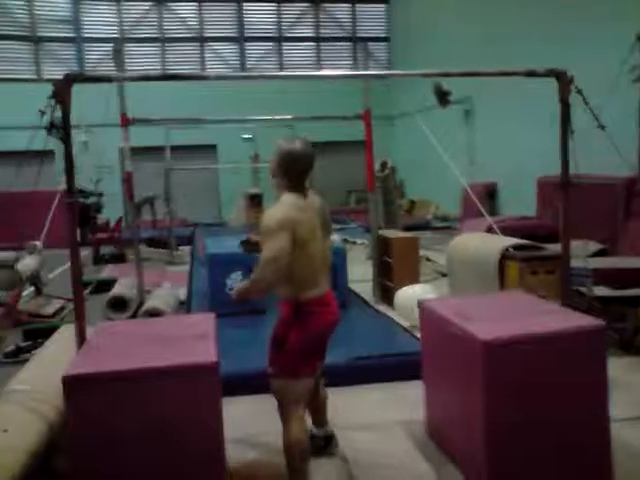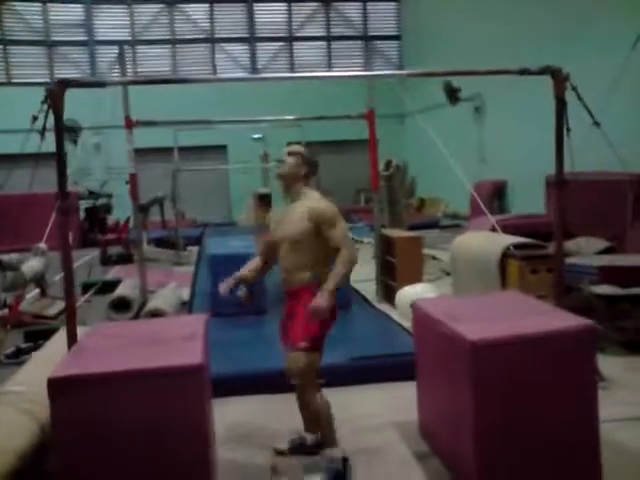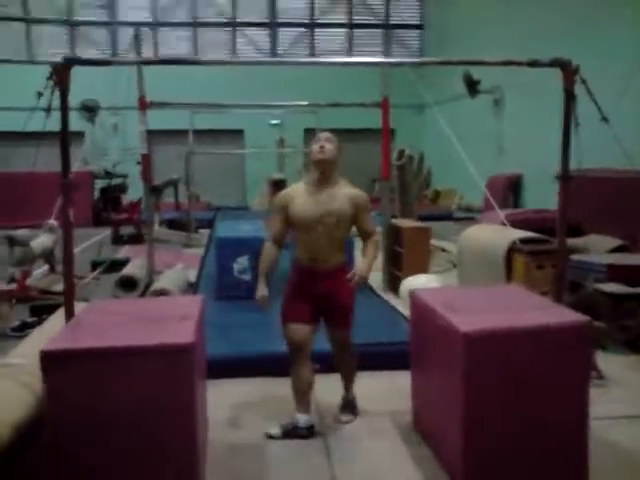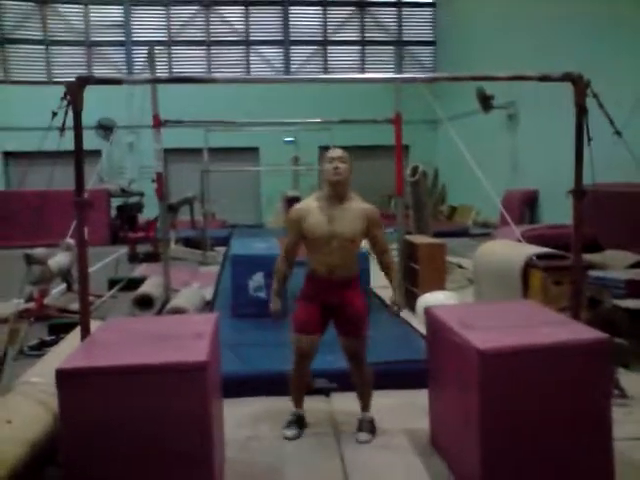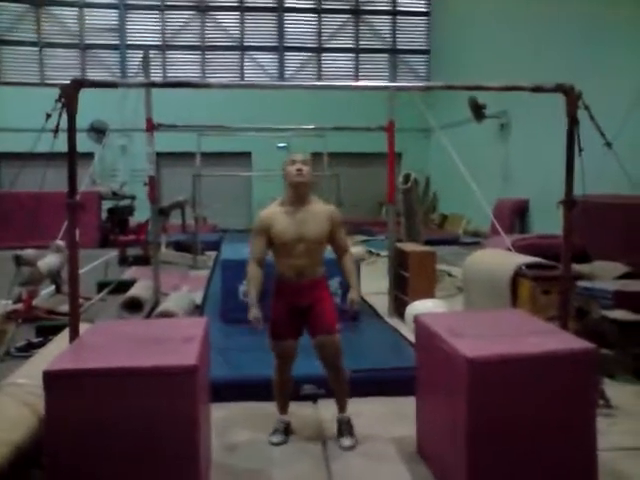
dt=0.5s
person 1, frame 1
left shoulder: (279, 215)
right shoulder: (317, 205)
left elbow: (268, 276)
left wrist: (242, 290)
right wrist: (265, 246)
left hip: (301, 313)
right hip: (326, 304)
left knee: (291, 404)
right knee: (310, 377)
right ankle: (322, 434)
person 1, frame 2
left shoulder: (320, 208)
right shoulder: (281, 214)
left elbow: (346, 252)
right elbow: (264, 258)
left wrist: (327, 293)
right wrist: (235, 279)
left hip: (313, 299)
right hip: (292, 297)
left knee: (301, 375)
right knee: (300, 374)
left ankle: (332, 451)
right ankle: (312, 436)
person 1, frame 3
left shoulder: (354, 197)
right shoulder: (288, 197)
left elbow: (370, 236)
right elbow: (274, 242)
left wrist: (366, 264)
right wrist: (262, 280)
left hip: (337, 278)
right hip: (301, 278)
left knee: (341, 346)
right knee: (298, 348)
left ankle: (348, 396)
right ankle: (303, 420)
person 1, frame 4
left shoulder: (367, 212)
right shoulder: (302, 211)
left elbow: (383, 251)
right elbow: (286, 256)
left wrist: (395, 289)
right wrist: (275, 294)
left hip: (349, 289)
right hip: (314, 288)
left knee: (356, 356)
right knee: (302, 356)
left ankle: (365, 415)
right ankle: (297, 413)
person 1, frame 5
left shoulder: (329, 213)
right shoulder: (267, 217)
left elbow: (343, 252)
right elbow: (256, 262)
left wrist: (353, 287)
right wrist: (253, 303)
left hip: (318, 291)
right hip: (284, 293)
left knee: (332, 358)
right knee: (283, 361)
left ankle: (343, 417)
right ankle: (283, 420)
